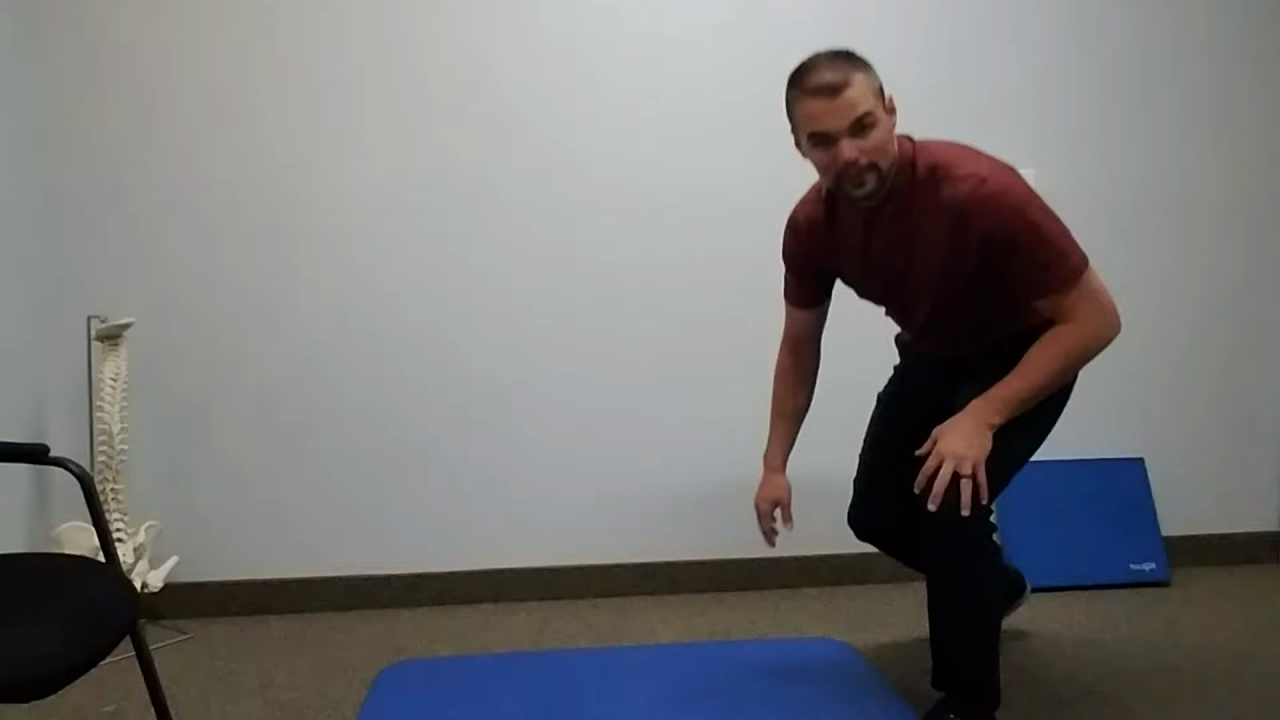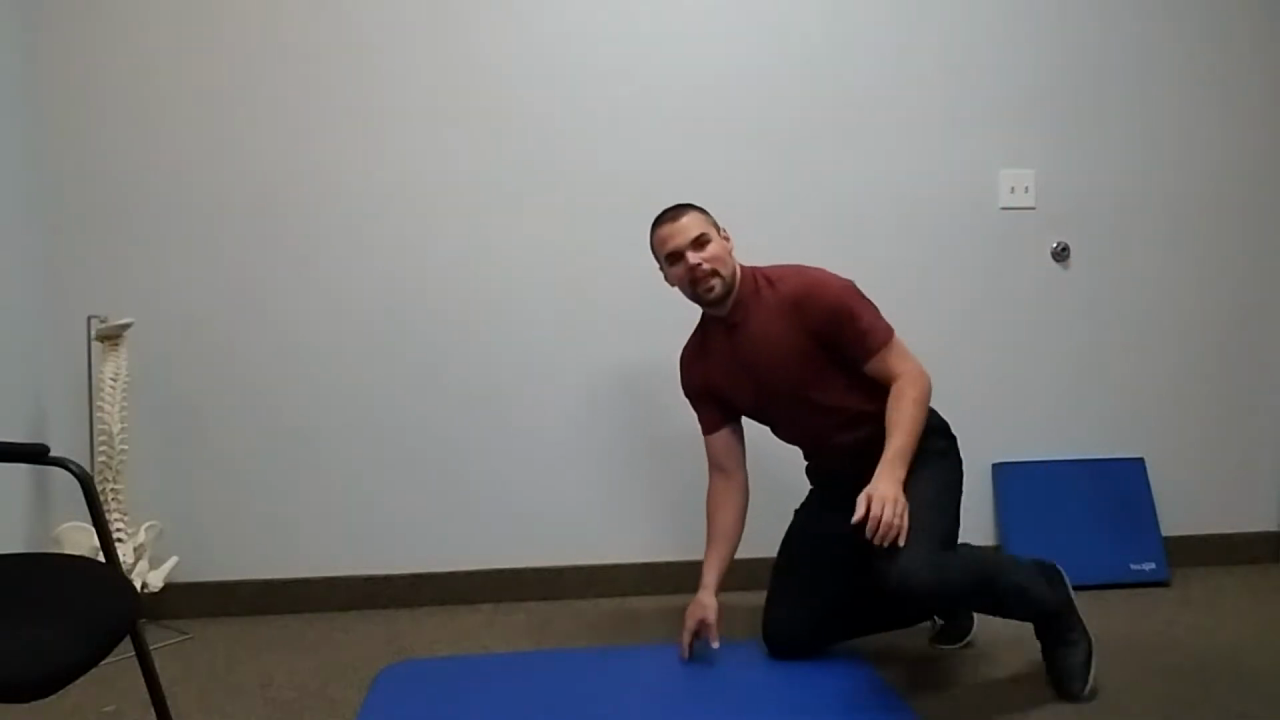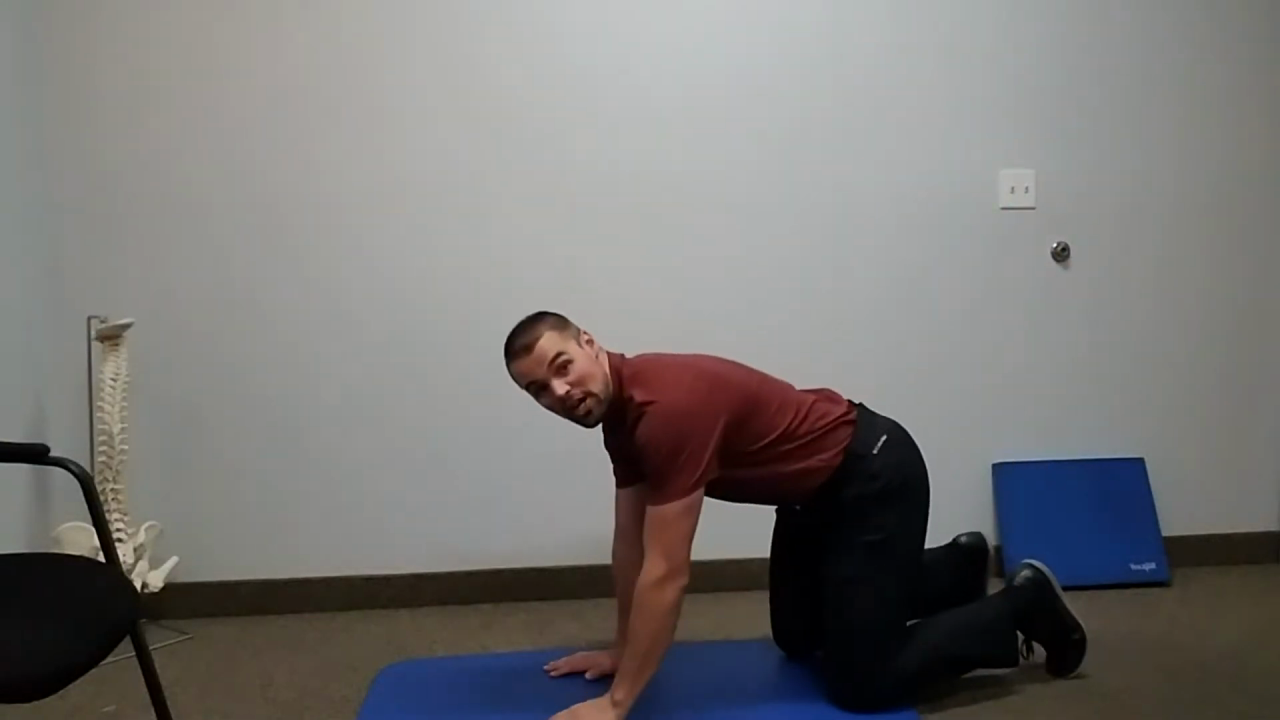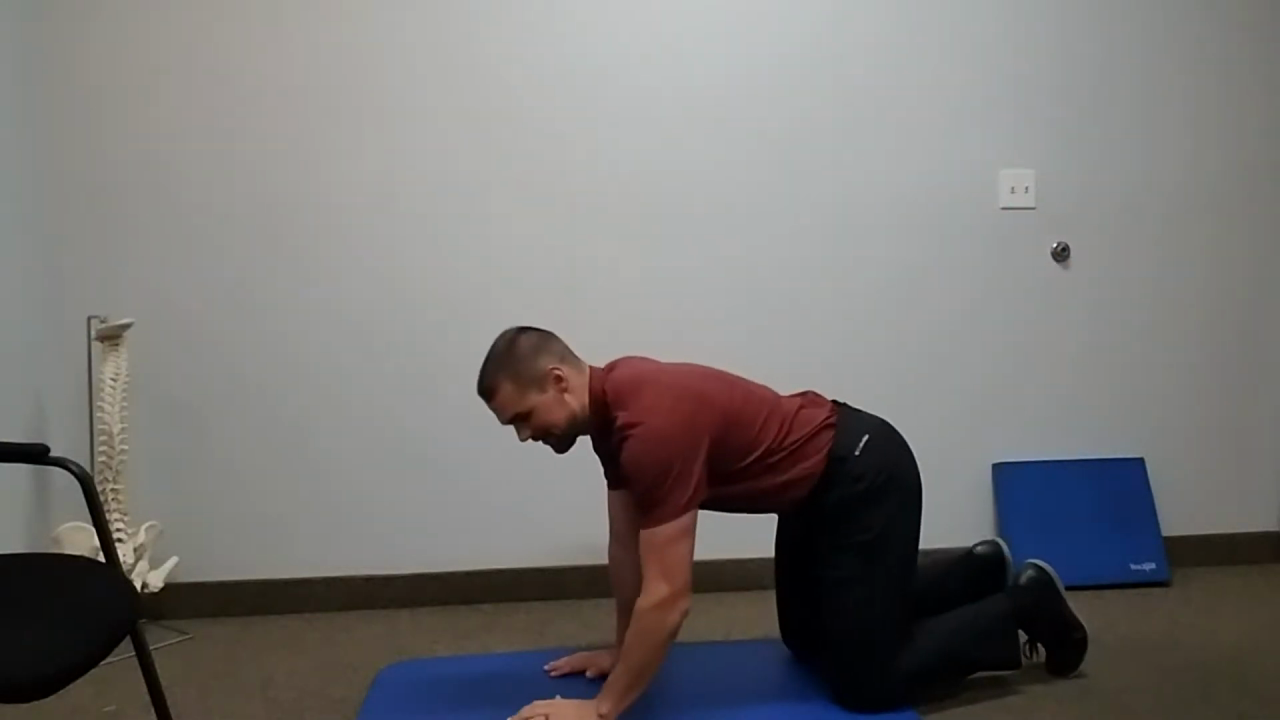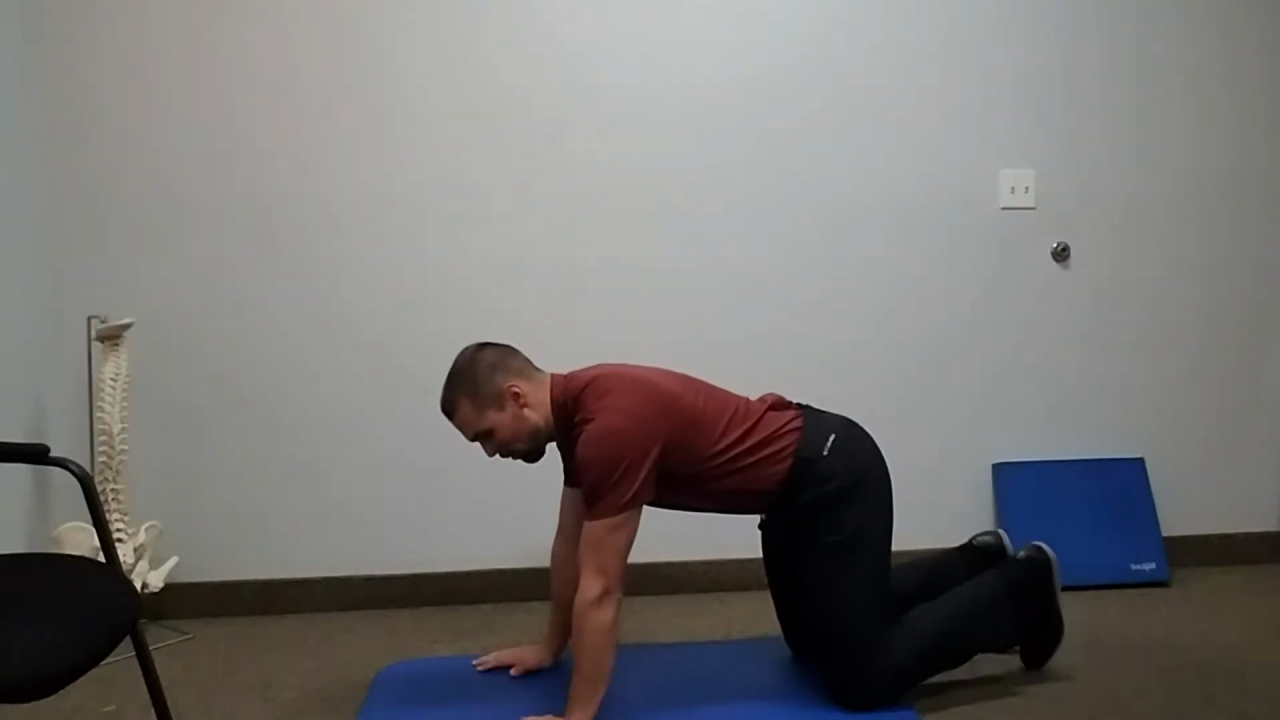
dt=1s
person 1, frame 1
left shoulder: (979, 192)
right shoulder: (811, 225)
left elbow: (1096, 319)
right elbow: (799, 348)
left wrist: (982, 418)
right wrist: (773, 466)
left hip: (1026, 359)
right hip: (931, 359)
left knee: (948, 496)
right knee: (876, 514)
right ankle: (991, 583)
person 1, frame 2
left shoulder: (807, 292)
right shoulder: (699, 364)
left elbow: (909, 377)
right elbow: (727, 476)
left wrist: (889, 474)
right wrist: (708, 590)
left hip: (909, 454)
right hip: (835, 476)
left knee: (913, 573)
right knee: (788, 635)
left ankle: (1046, 596)
right ankle: (945, 584)
person 1, frame 3
left shoulder: (667, 410)
right shoulder: (619, 413)
left elbow: (666, 575)
right elbow: (630, 543)
right wrist: (621, 651)
left hip: (873, 475)
right hip: (816, 484)
right knee: (799, 639)
left ankle: (1022, 606)
right ankle: (957, 568)
person 1, frame 4
left shoulder: (652, 429)
right shoulder: (611, 398)
left elbow: (668, 597)
right elbow: (627, 544)
right wrist: (622, 651)
left hip: (865, 476)
right hip: (817, 480)
right knee: (807, 641)
left ankle: (1024, 604)
right ankle: (976, 574)
person 1, frame 5
left shoulder: (609, 429)
right shoulder: (580, 408)
left elbow: (600, 591)
right elbow: (570, 547)
right wrist: (549, 647)
left hip: (833, 477)
right hip: (798, 479)
right knee: (813, 640)
left ankle: (1017, 586)
right ankle: (974, 564)
